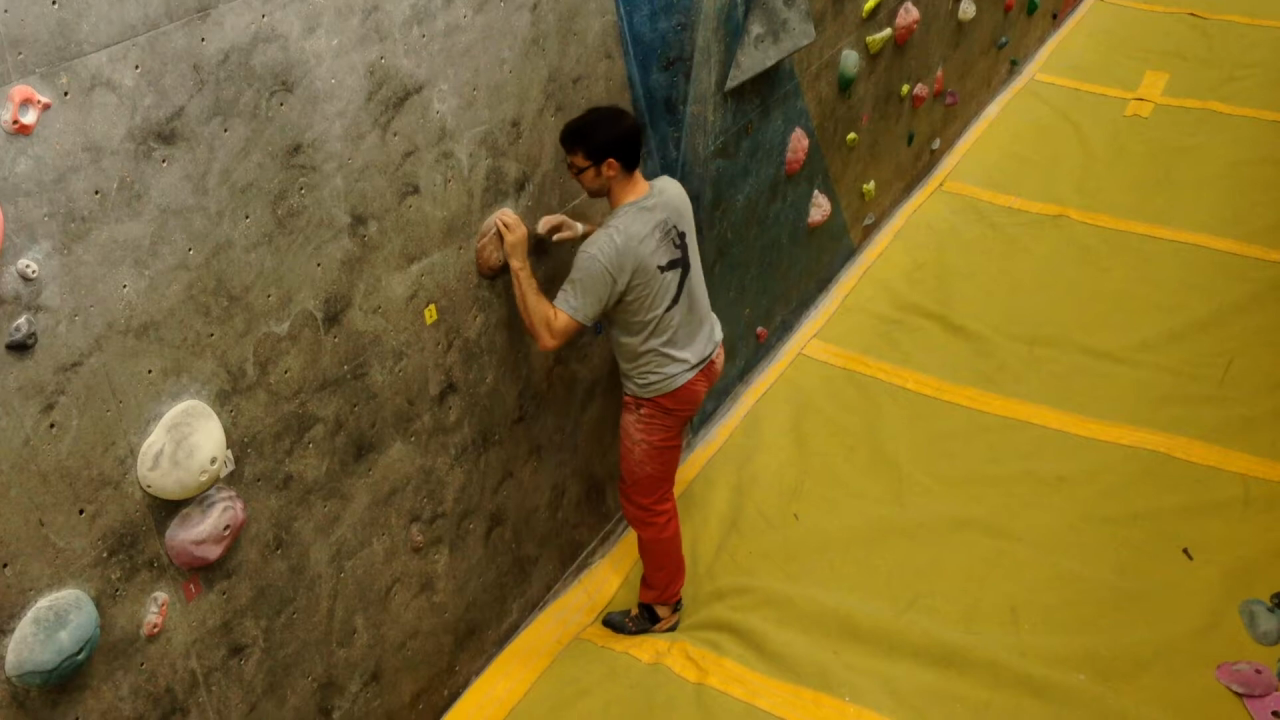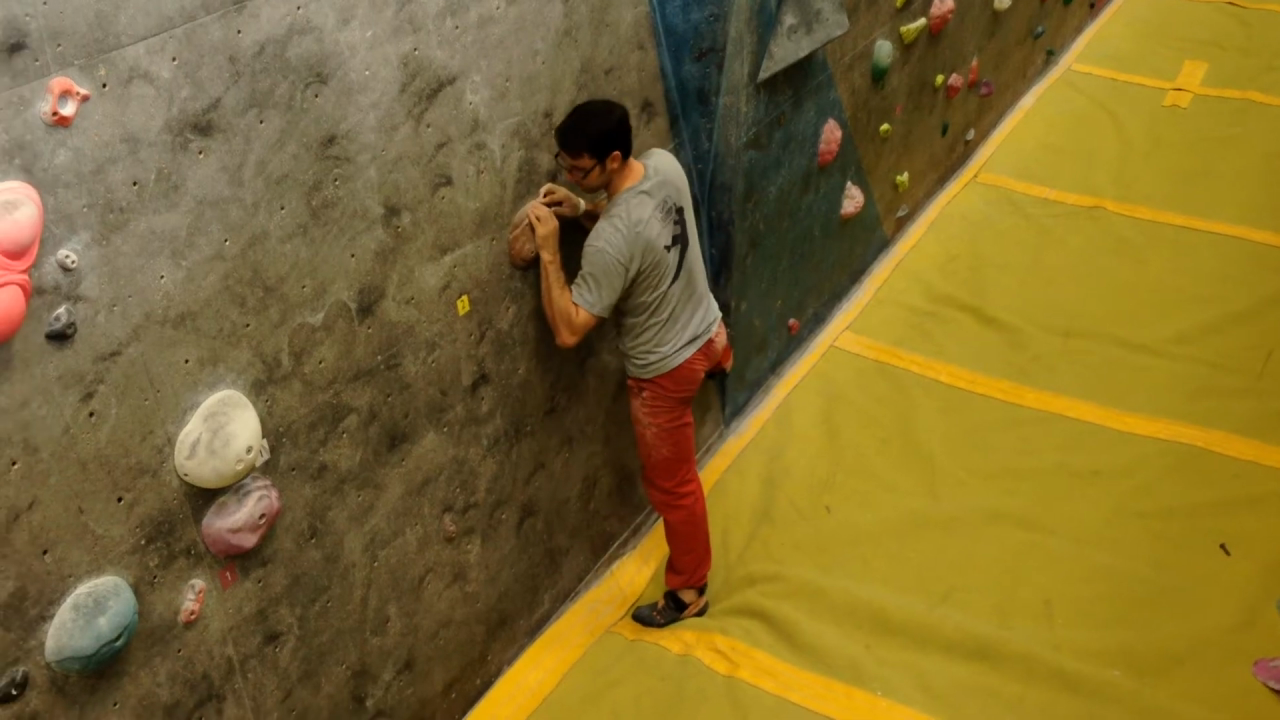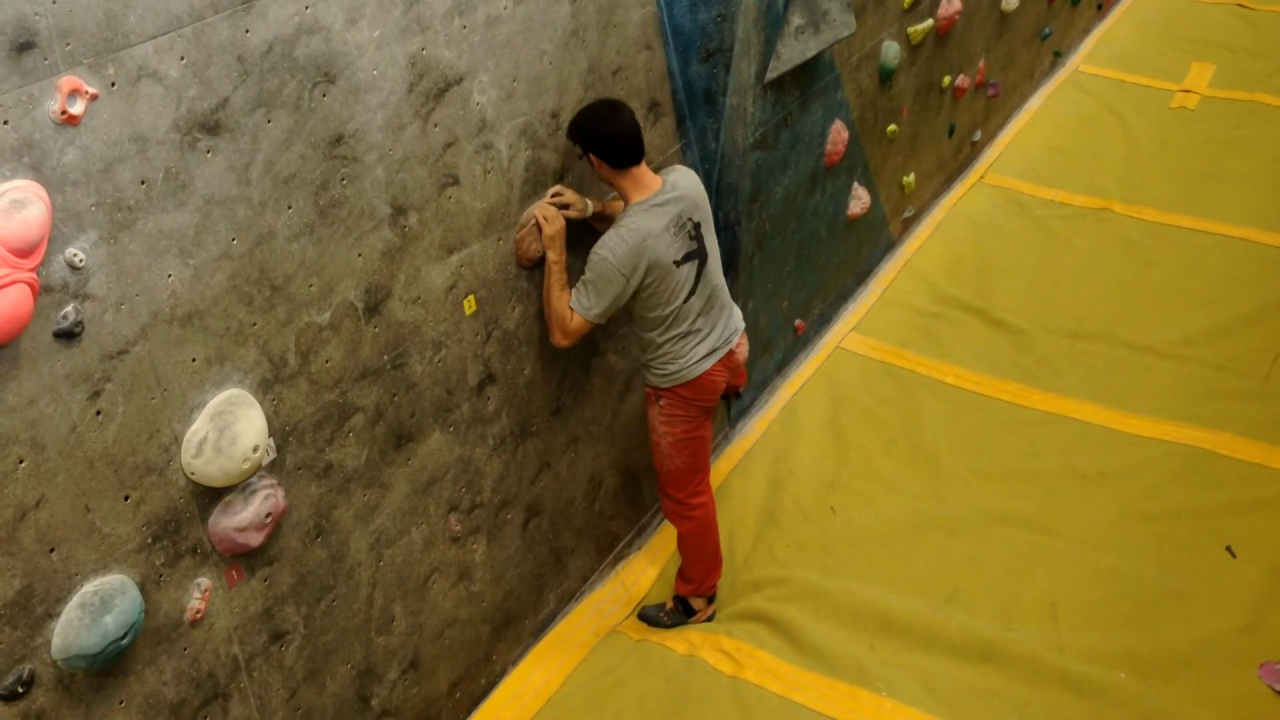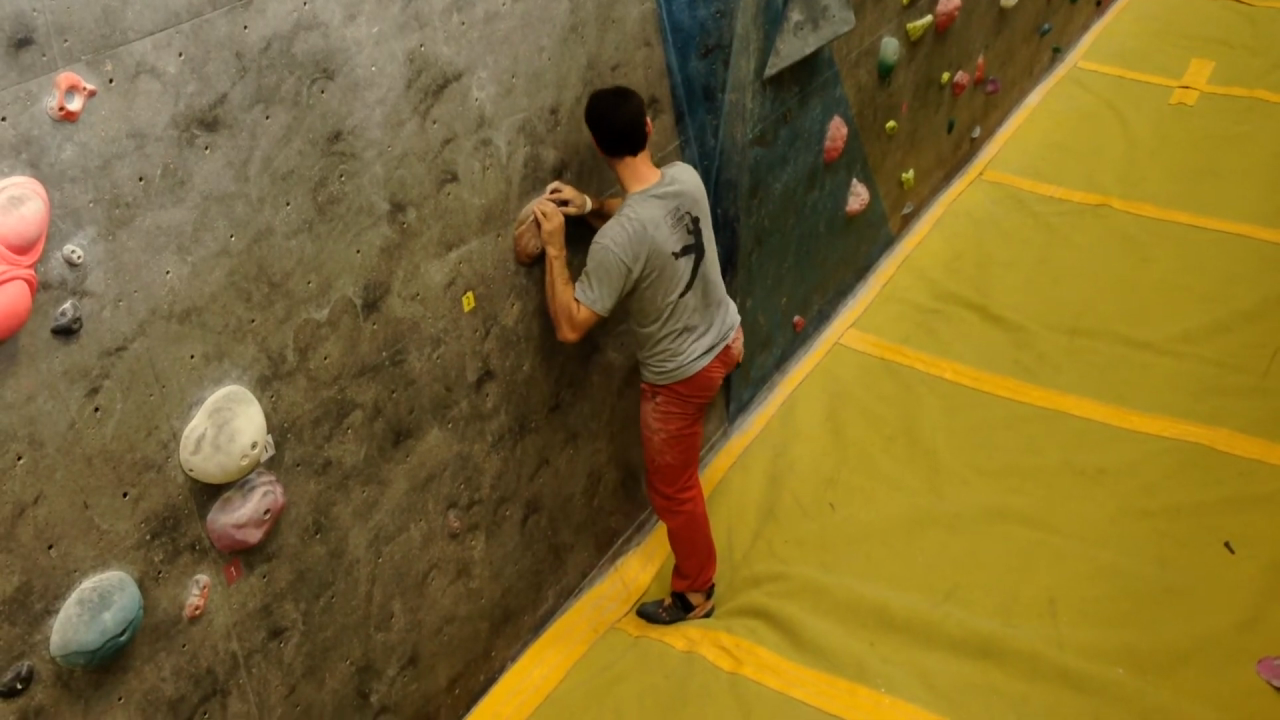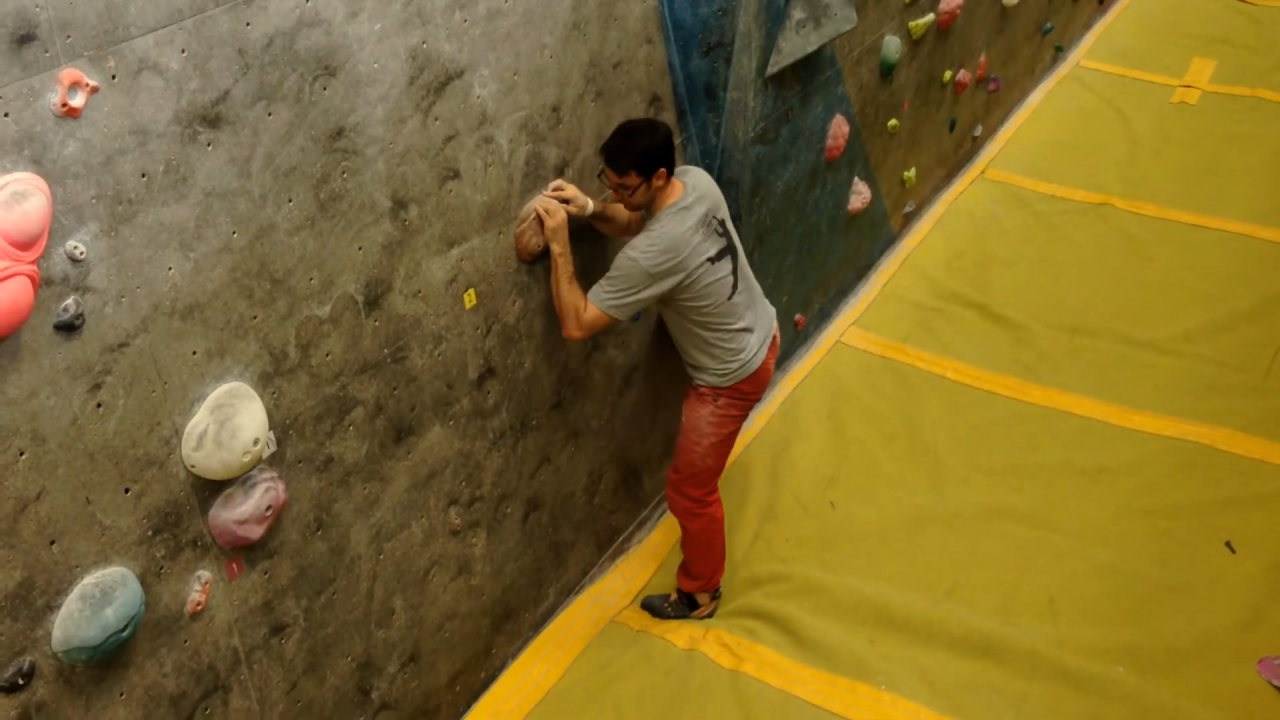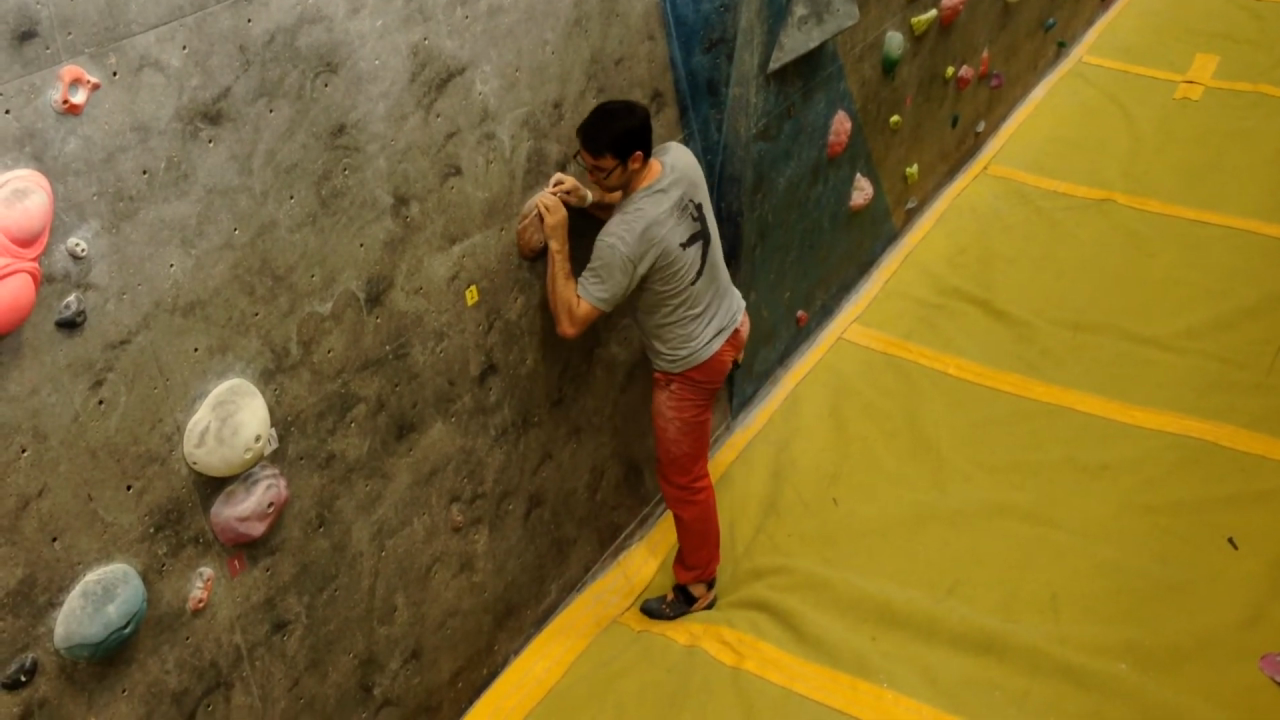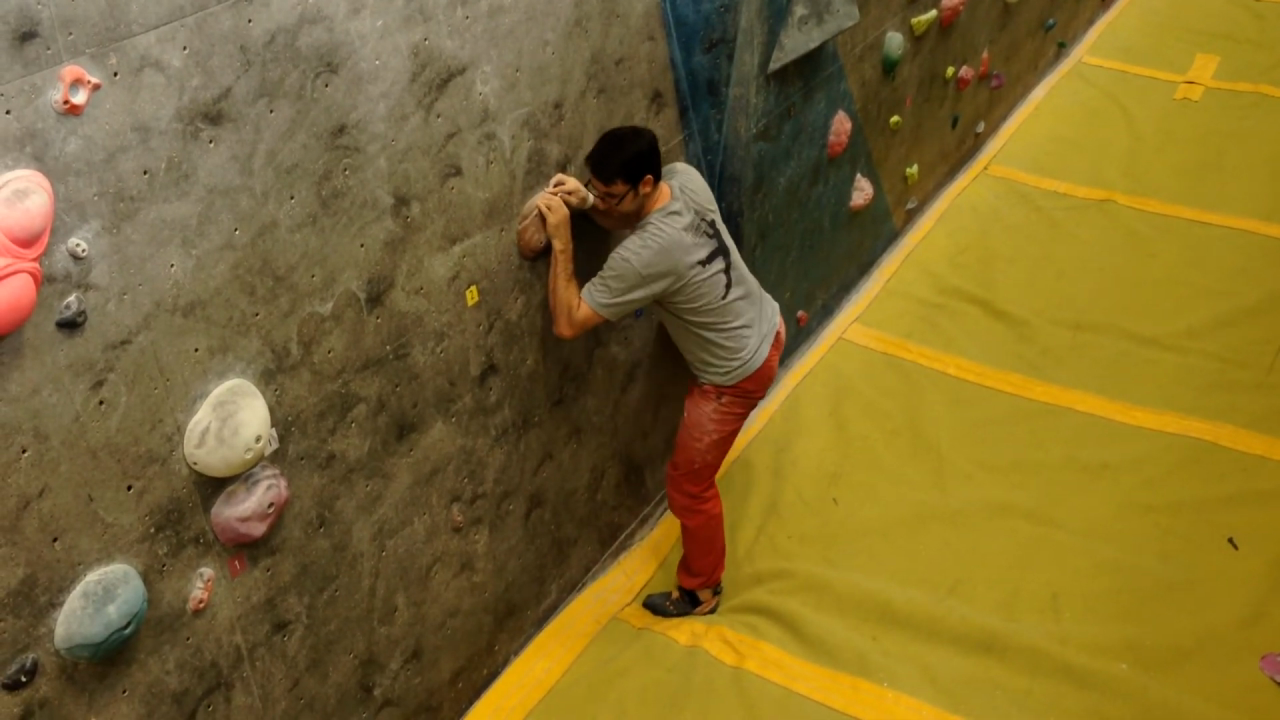
dt=0.7s
person 1, frame 1
left shoulder: (604, 253)
right shoulder: (672, 192)
left elbow: (549, 334)
left wrist: (519, 261)
right wrist: (585, 231)
left hip: (664, 389)
right hip: (709, 352)
left knee: (647, 502)
left ankle: (660, 607)
person 1, frame 2
left shoulder: (611, 242)
right shoulder: (664, 164)
left elbow: (568, 331)
left wrist: (548, 251)
right wrist: (582, 207)
left hip: (665, 370)
right hip: (708, 328)
left knee: (671, 485)
left ankle: (688, 591)
right ankle: (721, 363)
person 1, frame 3
left shoulder: (617, 250)
right shoulder: (685, 180)
left elbow: (563, 332)
left wrist: (555, 250)
right wrist: (592, 208)
left hip: (685, 381)
right hip: (731, 340)
left knee: (685, 496)
left ankle: (697, 598)
right ankle: (734, 386)
person 1, frame 4
left shoulder: (617, 242)
right shoulder: (685, 177)
left elbow: (570, 327)
left wrist: (554, 246)
right wrist: (591, 206)
left hip: (679, 377)
right hip: (725, 336)
left knee: (673, 490)
left ankle: (695, 593)
right ankle: (728, 368)
person 1, frame 5
left shoulder: (651, 256)
right shoulder: (696, 180)
left elbow: (576, 324)
right elbow: (635, 222)
left wrist: (559, 244)
right wrist: (589, 208)
left hip: (732, 377)
right hip: (762, 333)
left knee: (689, 490)
left ankle: (698, 593)
person 1, frame 6
left shoulder: (623, 240)
right shoulder: (680, 158)
left elbow: (570, 322)
left wrist: (557, 239)
right wrist: (590, 200)
left hip: (692, 363)
right hip: (732, 321)
left knee: (682, 479)
left ankle: (697, 585)
person 1, frame 7
left shoulder: (643, 257)
right shoulder: (685, 177)
left elbow: (567, 323)
right elbow: (637, 219)
left wrist: (561, 241)
right wrist: (588, 203)
left hip: (738, 373)
right hip: (766, 327)
left knee: (687, 484)
left ankle: (700, 590)
